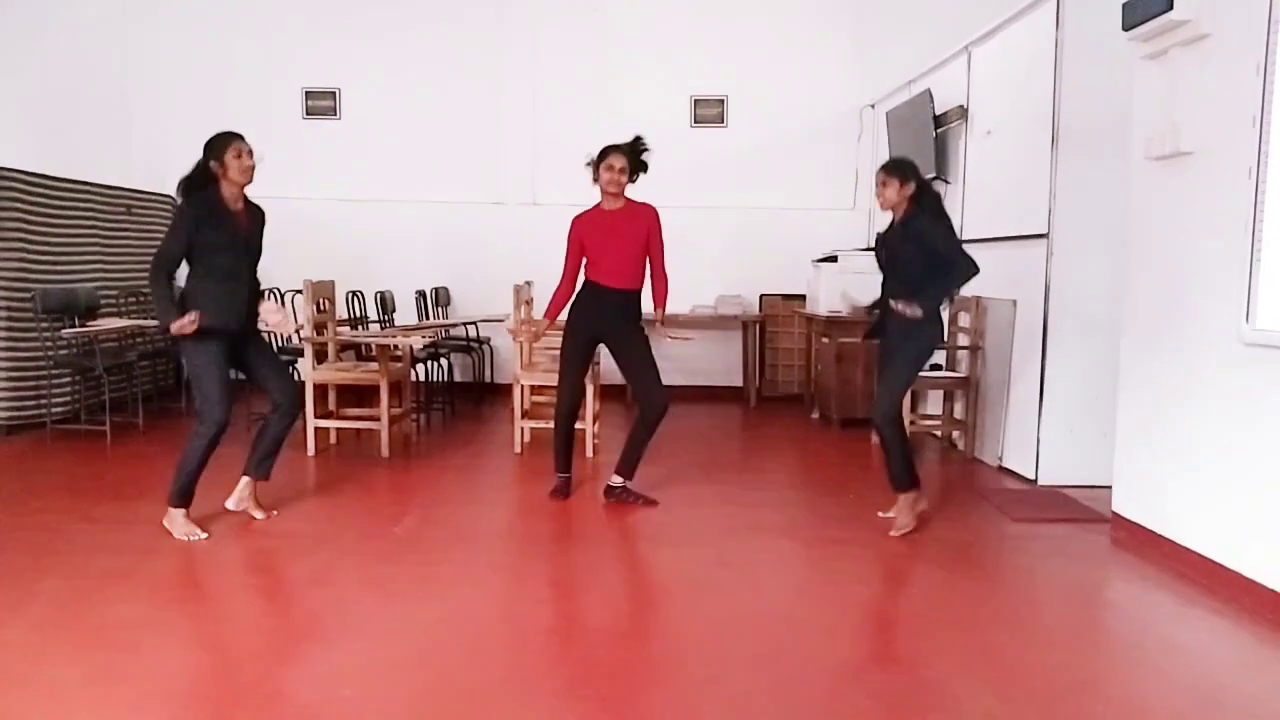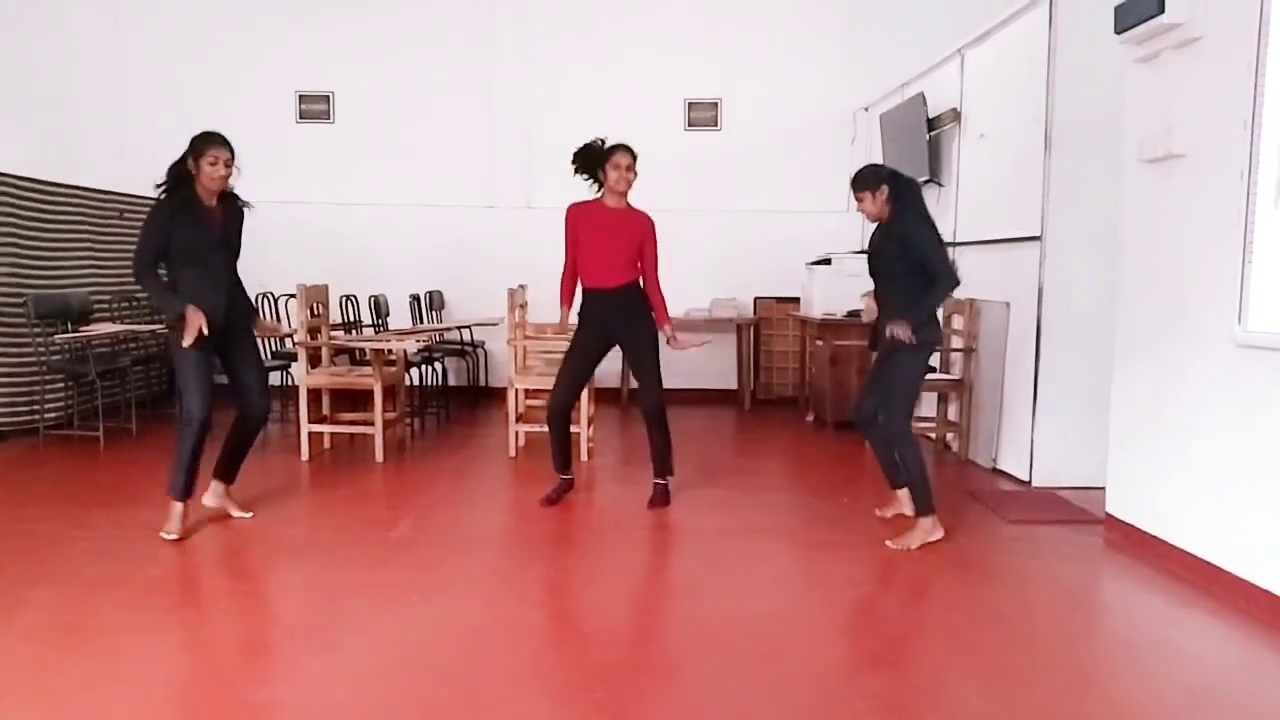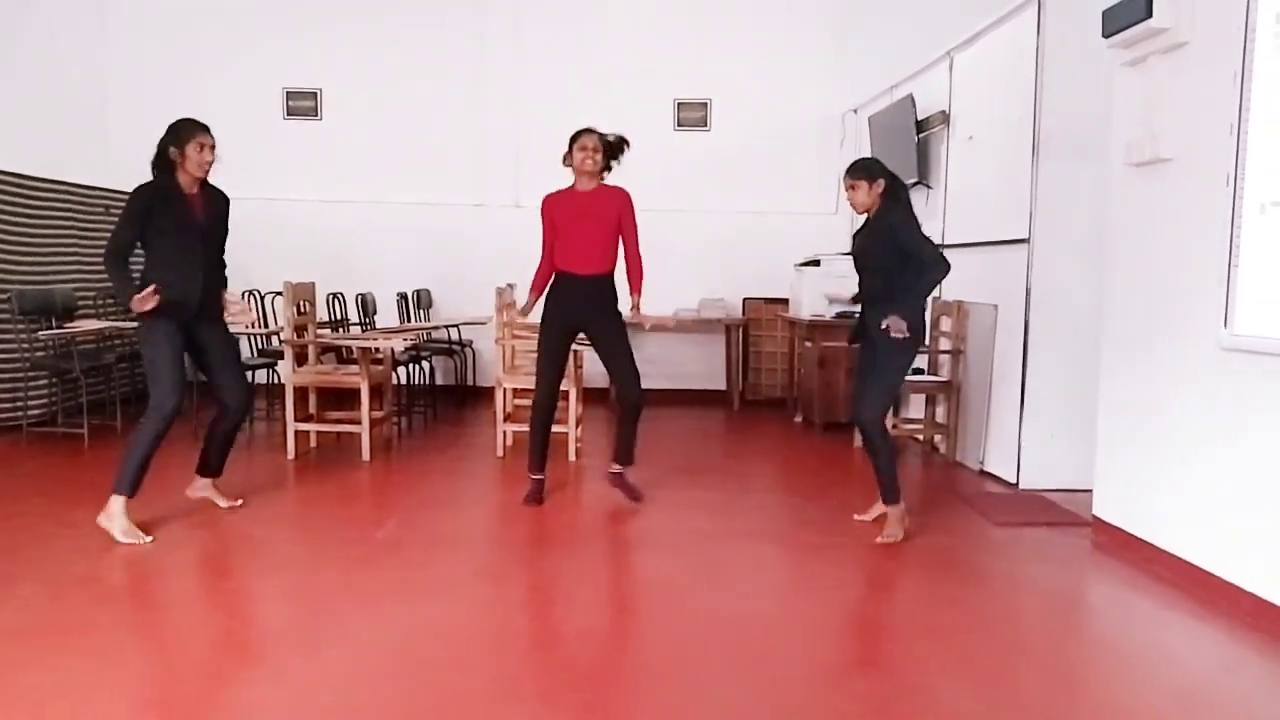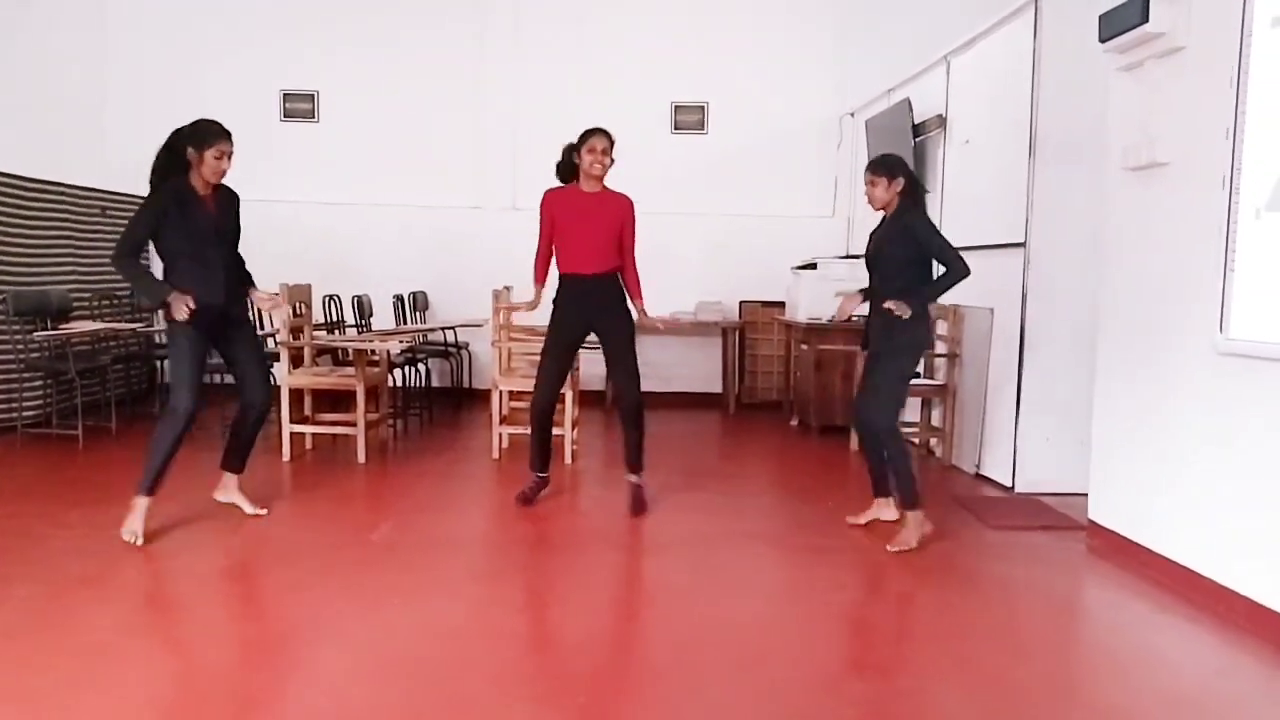
dt=1s
person 1, frame 1
left shoulder: (255, 214)
right shoulder: (196, 209)
right elbow: (161, 269)
left wrist: (261, 305)
right wrist: (171, 316)
left hip: (242, 327)
right hip: (202, 329)
left knee: (288, 397)
right knee: (215, 414)
left ankle: (244, 490)
right ankle: (176, 509)
person 1, frame 2
left shoulder: (234, 210)
right shoulder: (171, 210)
right elbow: (144, 270)
left wrist: (252, 314)
right wrist: (184, 308)
left hip: (234, 322)
right hip: (193, 325)
left knee: (256, 406)
right knee: (197, 411)
left ankle: (218, 490)
right ankle: (178, 503)
person 1, frame 3
left shoulder: (218, 202)
right shoulder: (150, 197)
right elbow: (116, 254)
left wrist: (224, 295)
right wrist: (132, 295)
left hip: (205, 315)
right hip: (161, 314)
left knee: (237, 399)
right knee: (166, 403)
left ankle: (205, 481)
right ankle: (116, 507)
person 1, frame 4
left shoulder: (228, 200)
right shoulder: (165, 199)
right elbow: (125, 257)
left wrist: (251, 289)
right wrist: (164, 295)
left hip: (231, 311)
right hip: (188, 315)
left knee: (259, 395)
right knee: (185, 404)
left ankle: (230, 482)
right ankle: (142, 501)
person 2, frame 1
left shoulder: (924, 224)
right shoulder: (892, 231)
left elbow: (964, 267)
left wrist: (922, 304)
right wrist: (874, 308)
left hip: (916, 331)
right hip: (894, 330)
left knee: (882, 411)
right knee: (889, 415)
left ankle: (908, 495)
right ankle: (909, 494)
person 2, frame 2
left shoulder: (910, 226)
right shoulder: (884, 231)
left elbow: (946, 277)
left wrist: (912, 321)
right wrist: (878, 300)
left hip: (911, 342)
right hip: (894, 341)
left knee: (896, 425)
right knee: (867, 414)
left ankle: (928, 521)
right ankle: (904, 495)
person 2, frame 3
left shoulder: (896, 220)
right shoulder: (867, 230)
left elbow: (938, 264)
left wrist: (904, 312)
right wrist: (853, 299)
left hip: (897, 334)
right hip: (874, 331)
left knee: (870, 414)
right knee: (864, 416)
left ankle: (895, 510)
right ankle: (889, 502)
person 2, frame 4
left shoulder: (913, 222)
right shoulder: (884, 228)
left elbow: (958, 267)
left wrist: (913, 303)
right wrist: (862, 296)
left hip: (905, 334)
right hip: (883, 333)
left knee: (882, 420)
right knee: (866, 416)
left ankle: (914, 514)
right ankle: (884, 502)
person 3, frame 1
left shoulder: (647, 215)
right shoulder: (582, 222)
left elbow: (656, 271)
right elbow: (567, 274)
left wrist: (659, 316)
right wrist: (547, 318)
left hip: (626, 314)
right hip: (587, 310)
left knee: (655, 400)
right knee: (569, 401)
left ankle: (619, 481)
right ankle: (562, 474)
person 3, frame 2
left shoulder: (642, 222)
right shoulder: (577, 214)
left elbow: (650, 278)
right elbow: (570, 268)
left wrist: (666, 326)
right wrist: (564, 313)
left hip: (633, 312)
right hip: (593, 313)
left knee: (652, 402)
right knee: (558, 404)
left ankle: (661, 480)
right ankle: (565, 477)
person 3, frame 3
left shoulder: (619, 198)
right shoulder: (553, 203)
left elbow: (633, 255)
right elbow: (548, 259)
left wrist: (637, 301)
right wrist: (530, 300)
left hip: (603, 299)
right hip: (563, 299)
left knee: (631, 392)
right knee: (545, 396)
left ankle: (618, 468)
right ankle: (537, 477)
person 3, frame 4
left shoulder: (621, 205)
right shoulder: (554, 199)
left elbow: (626, 261)
right elbow: (544, 253)
left wrist: (639, 305)
right wrist: (538, 292)
left hip: (609, 300)
right hip: (568, 299)
left knee: (628, 394)
right knee: (544, 398)
left ankle: (635, 479)
right ankle: (539, 474)
